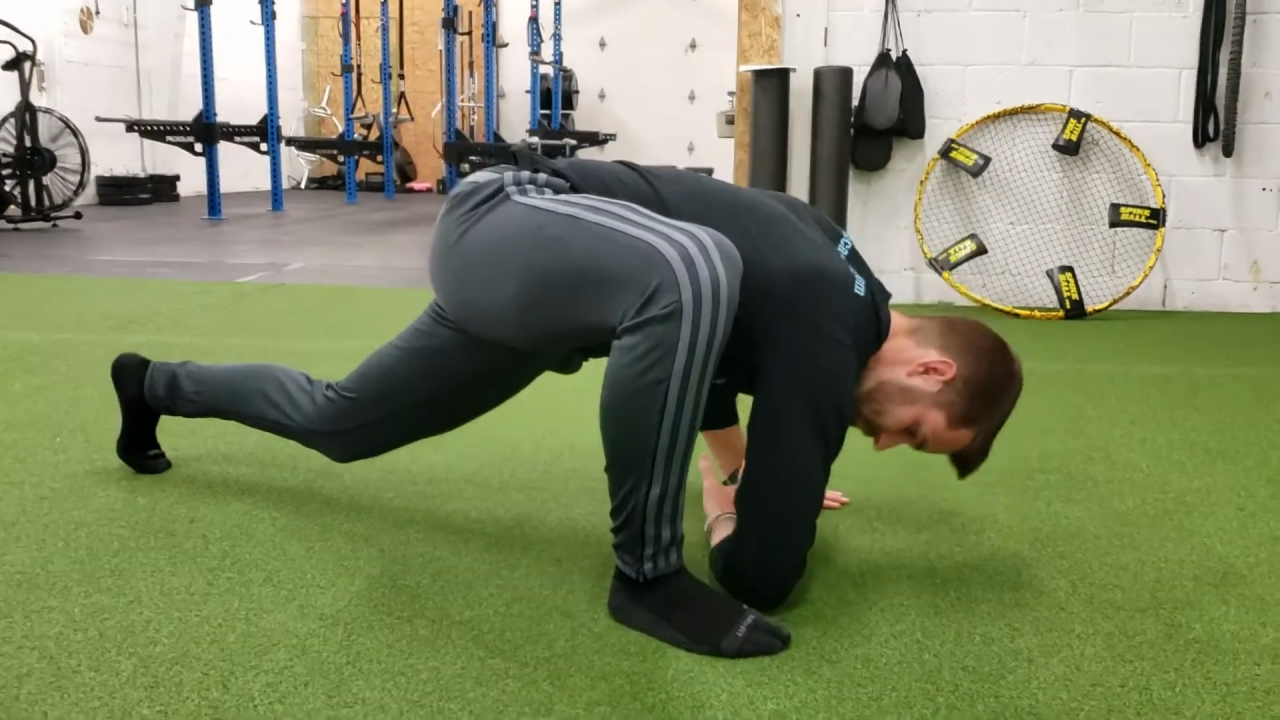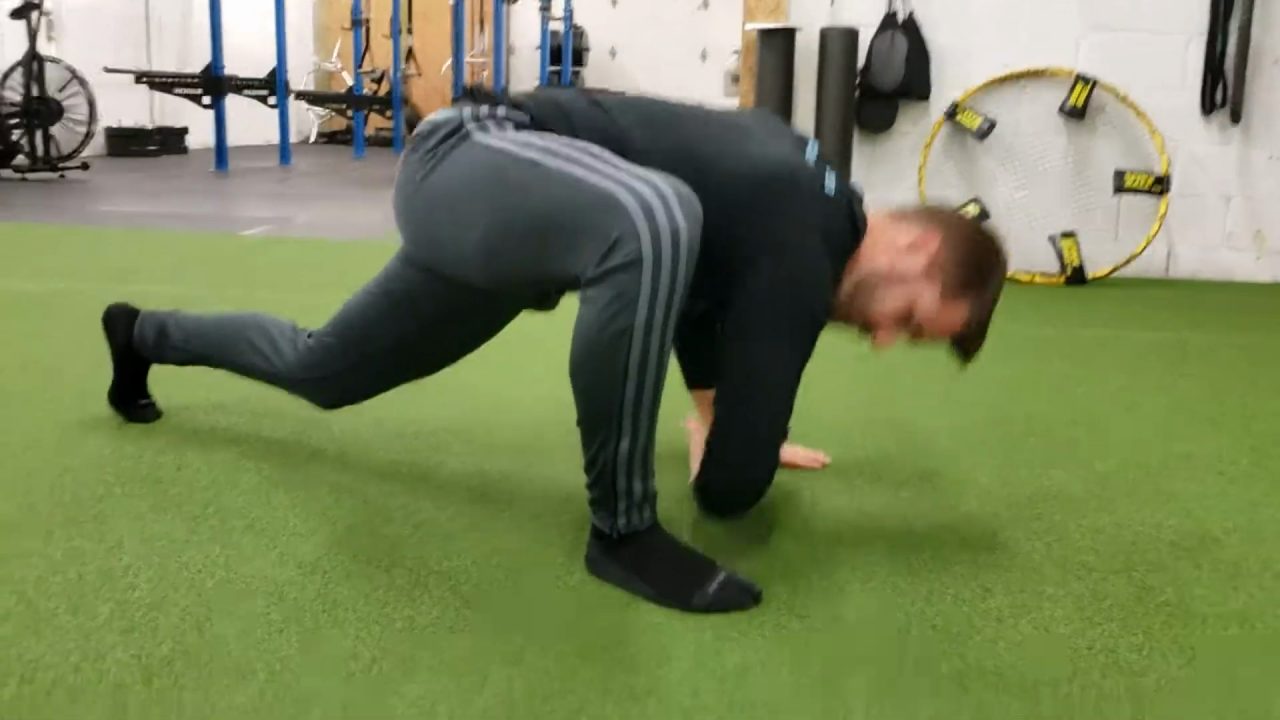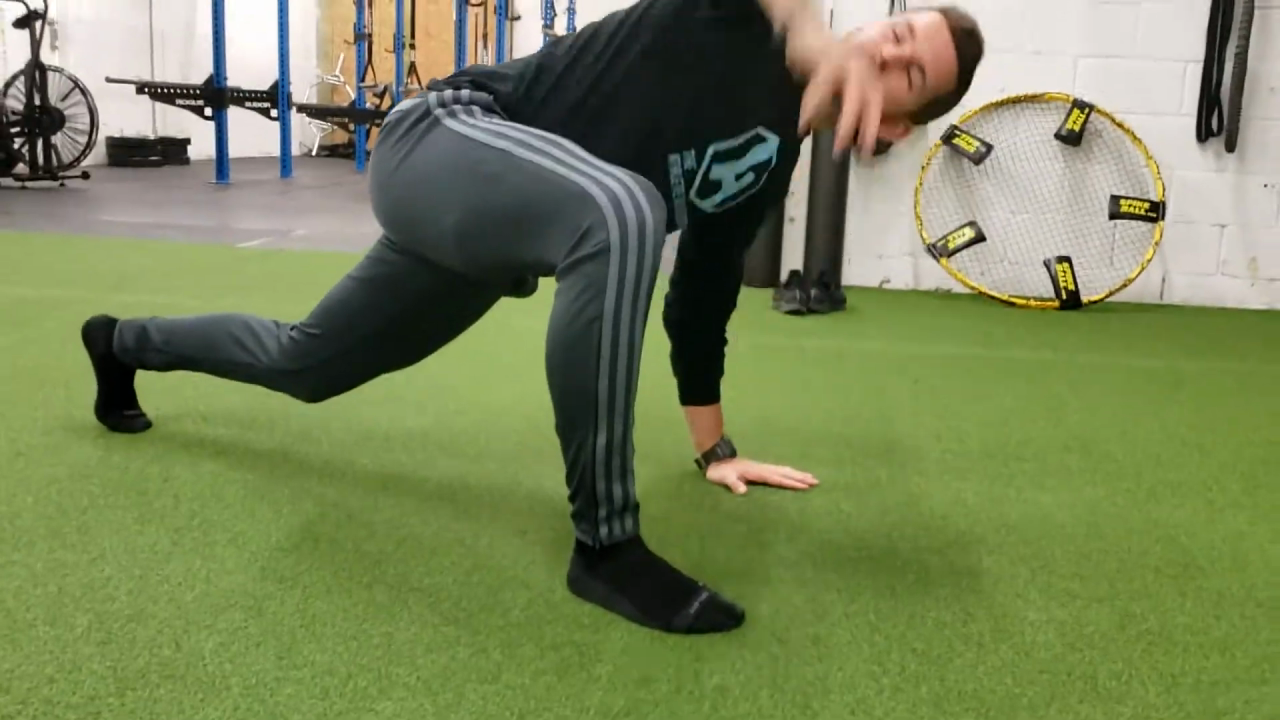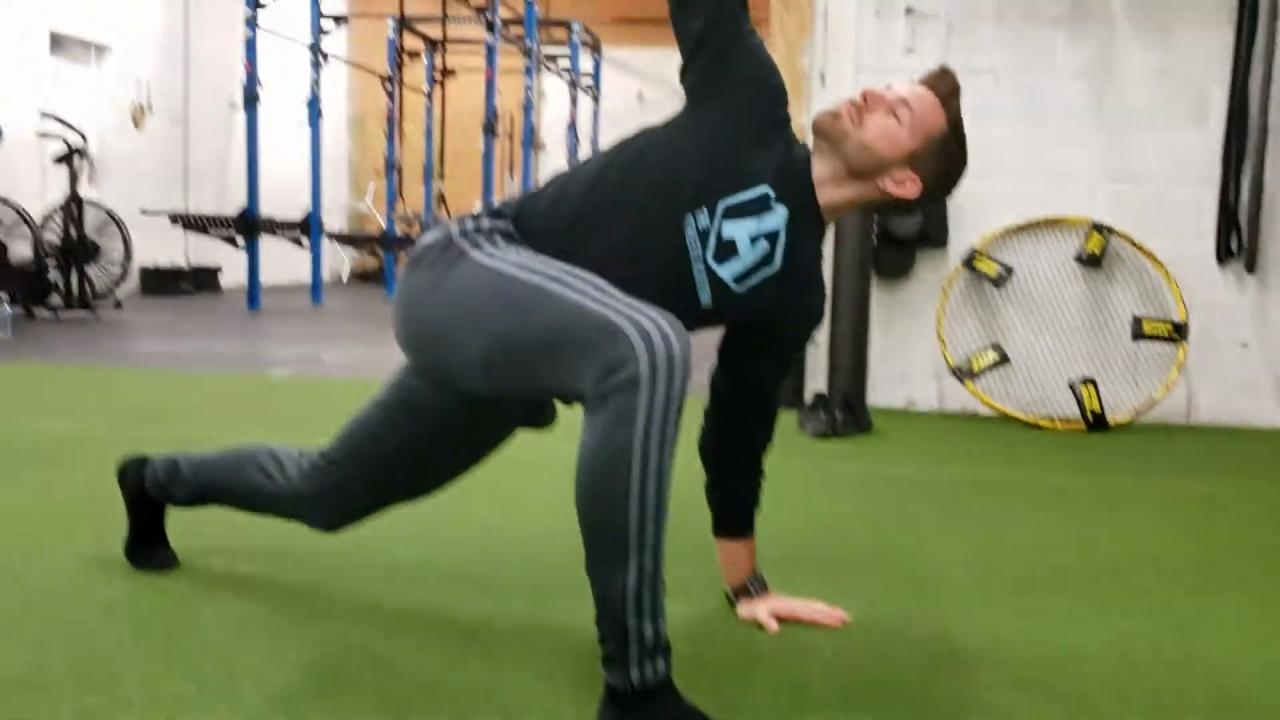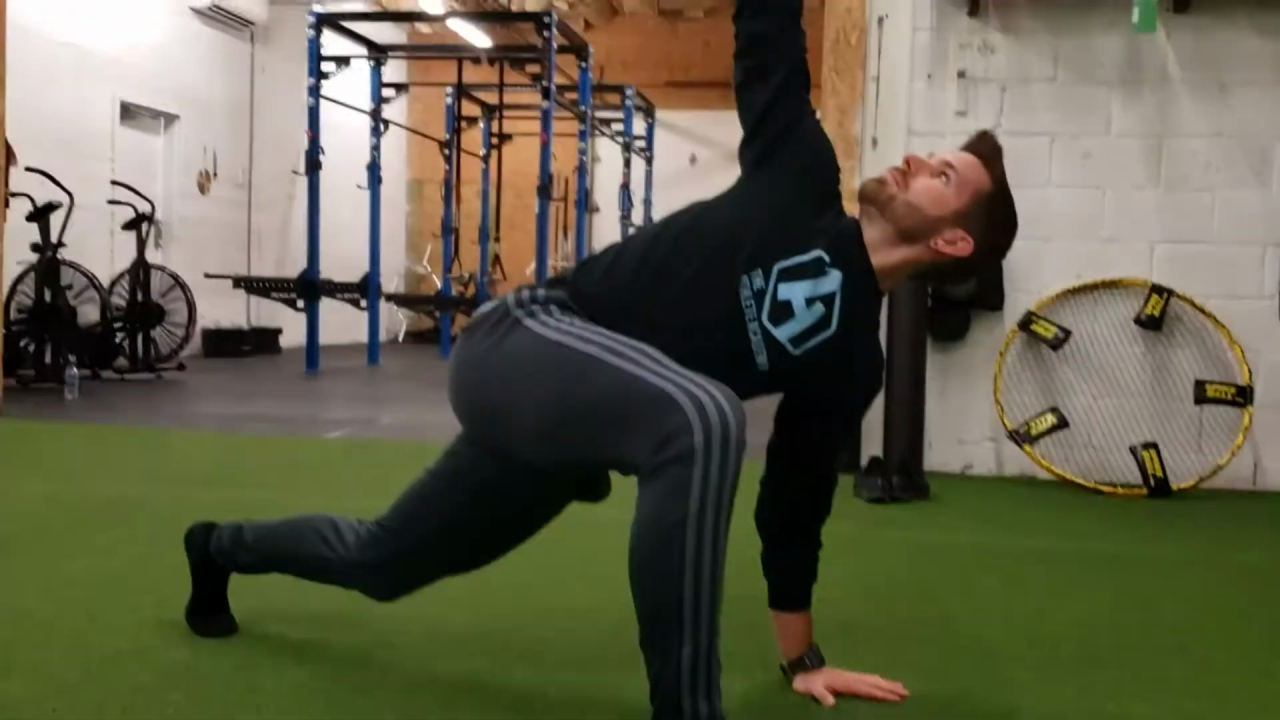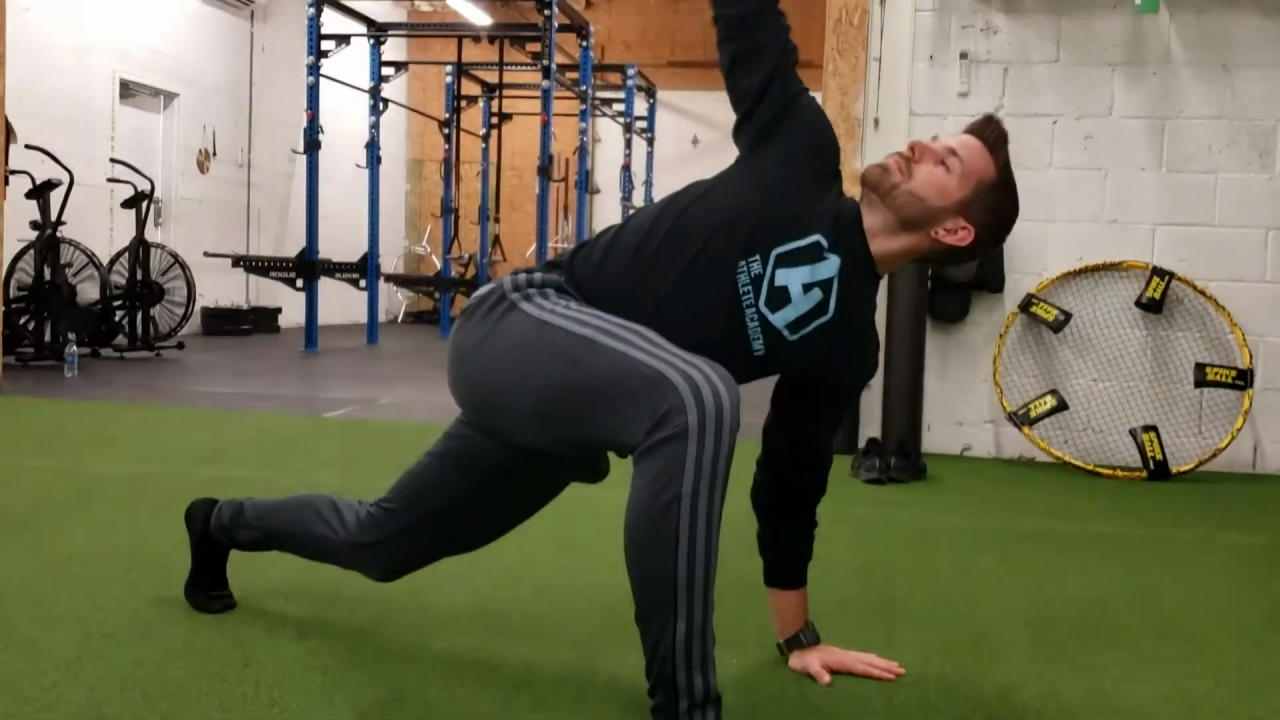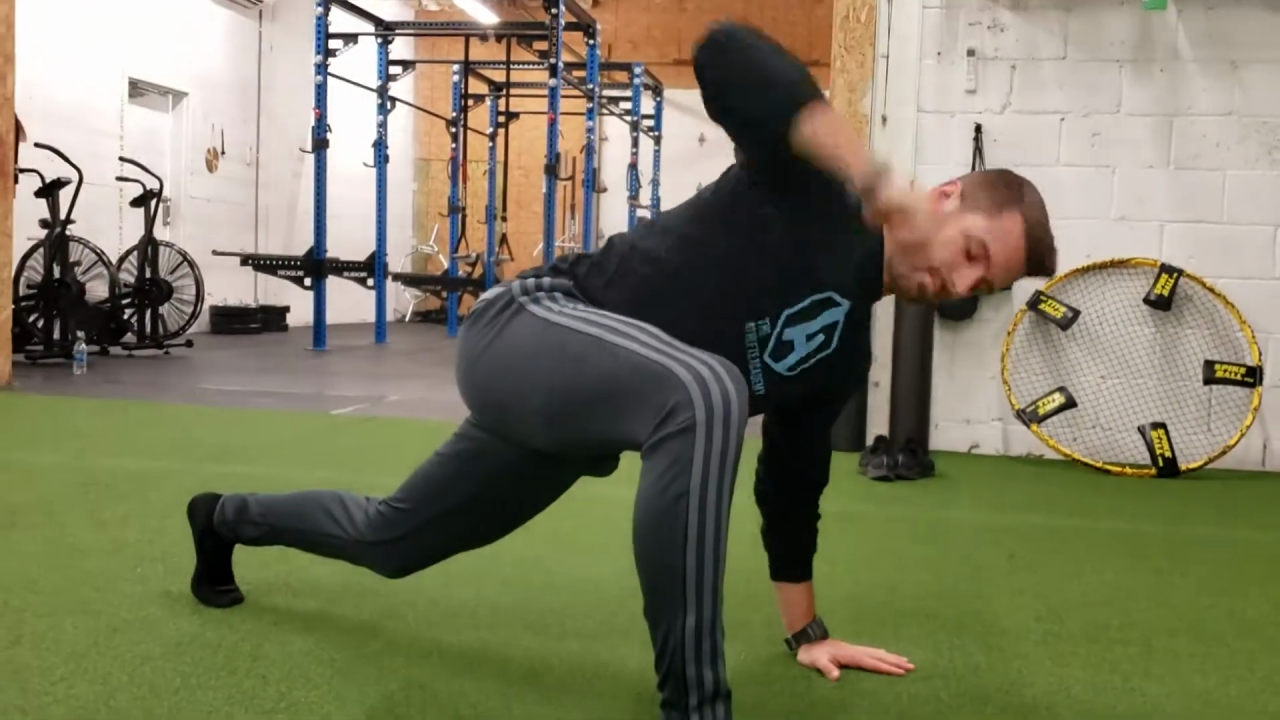
dt=0.4s
person 1, frame 1
left shoulder: (832, 273)
right shoulder: (827, 339)
right elbow: (763, 572)
left wrist: (740, 479)
right wrist: (746, 517)
left hip: (505, 259)
right hip: (498, 222)
left knee: (335, 420)
right knee: (693, 273)
left ankle: (151, 384)
right ankle: (646, 573)
person 1, frame 2
left shoulder: (806, 208)
right shoulder: (802, 244)
right elbow: (729, 485)
left wrist: (727, 416)
right wrist: (738, 435)
left hip: (478, 200)
right hip: (461, 164)
left knee: (318, 368)
right knee: (657, 220)
left ankle: (142, 334)
right ankle: (622, 530)
person 1, frame 3
left shoulder: (766, 156)
left elbow: (700, 297)
left wrist: (714, 448)
left hip: (473, 211)
right hip: (441, 137)
left knee: (303, 362)
right knee: (620, 210)
left ankle: (126, 342)
right ankle: (605, 543)
person 1, frame 4
left shoulder: (794, 289)
right shoulder: (749, 103)
left elbow: (737, 427)
left wrist: (745, 585)
left hip: (504, 337)
right hip: (464, 267)
left knee: (322, 495)
right knee: (645, 345)
left ankle: (157, 483)
person 1, frame 5
left shoulder: (853, 359)
right shoulder: (801, 182)
left elbow: (794, 500)
left hip: (569, 424)
right hip: (517, 343)
left knee: (380, 561)
right knee: (701, 418)
left ankle: (223, 548)
person 1, frame 6
left shoulder: (849, 343)
right shoulder: (801, 162)
left elbow: (789, 481)
left wrist: (796, 635)
left hip: (564, 407)
right hip: (515, 324)
left knee: (381, 539)
right knee: (696, 398)
left ankle: (223, 523)
person 1, frame 7
left shoulder: (844, 351)
right shoulder: (814, 196)
left elbow: (790, 479)
right elbow: (730, 57)
left wrist: (806, 631)
right wrist: (875, 182)
left hip: (563, 405)
right hip: (525, 327)
left knee: (390, 538)
right knee: (705, 393)
left ankle: (226, 519)
